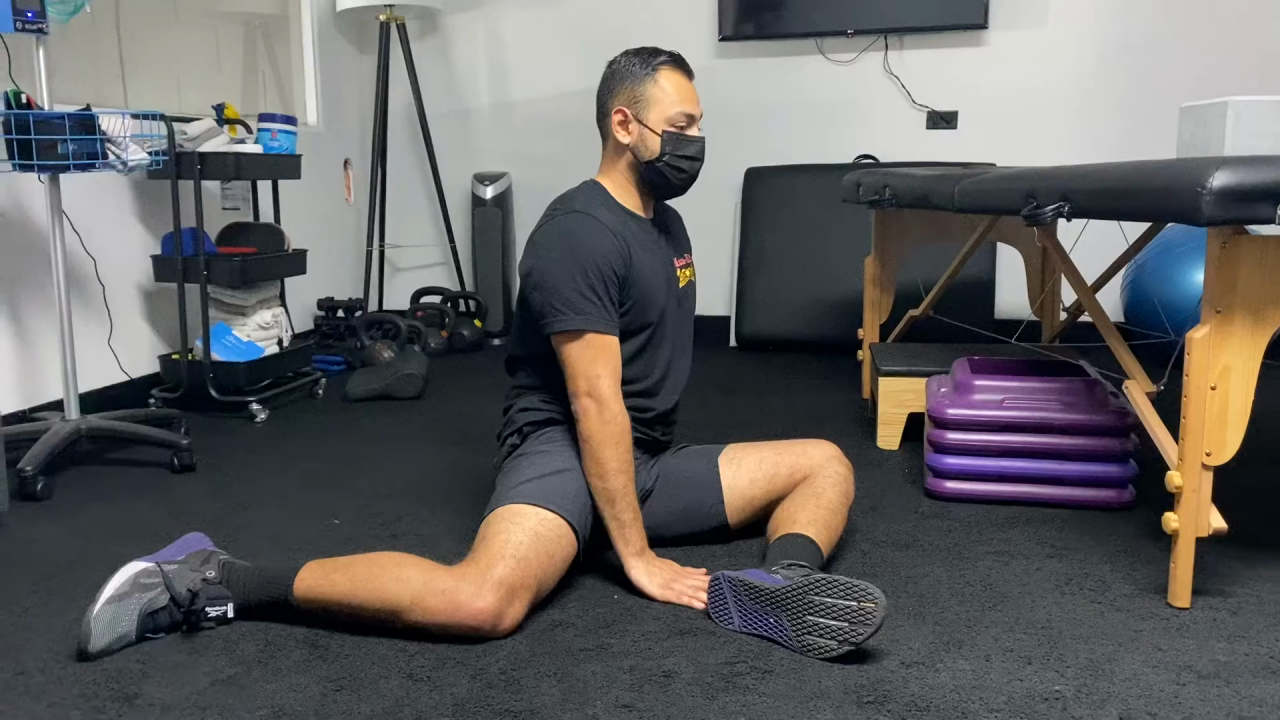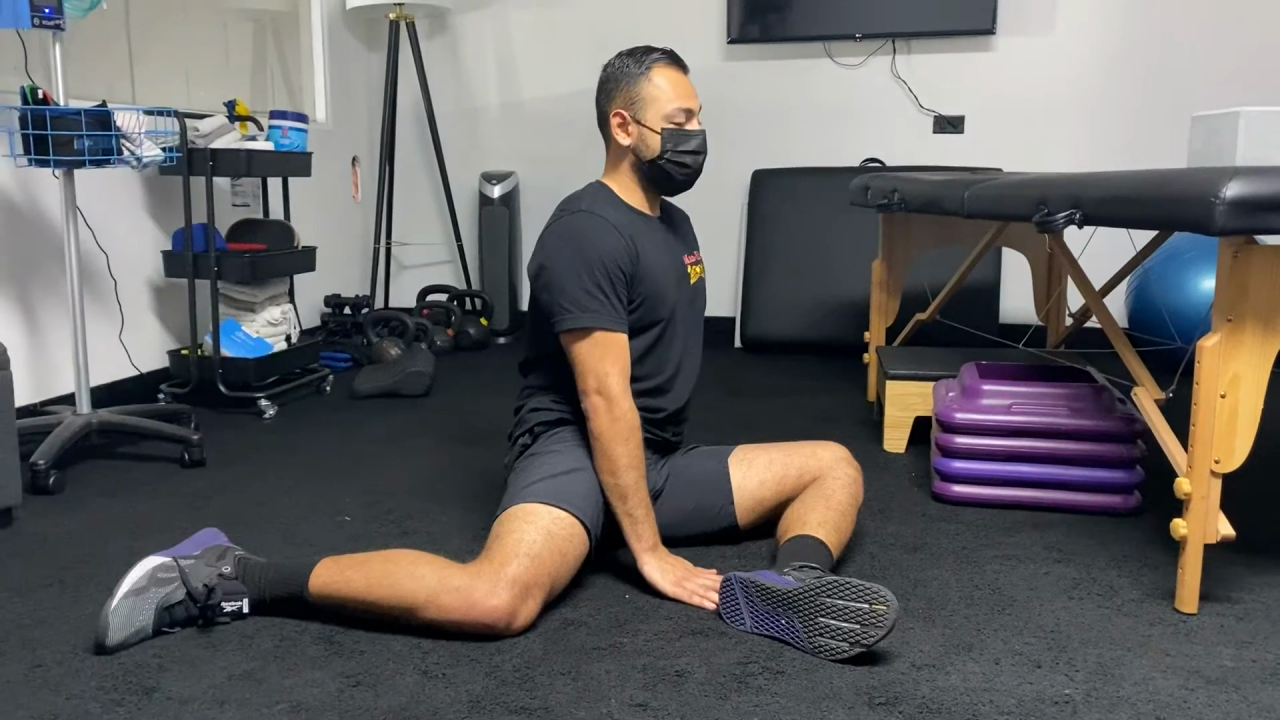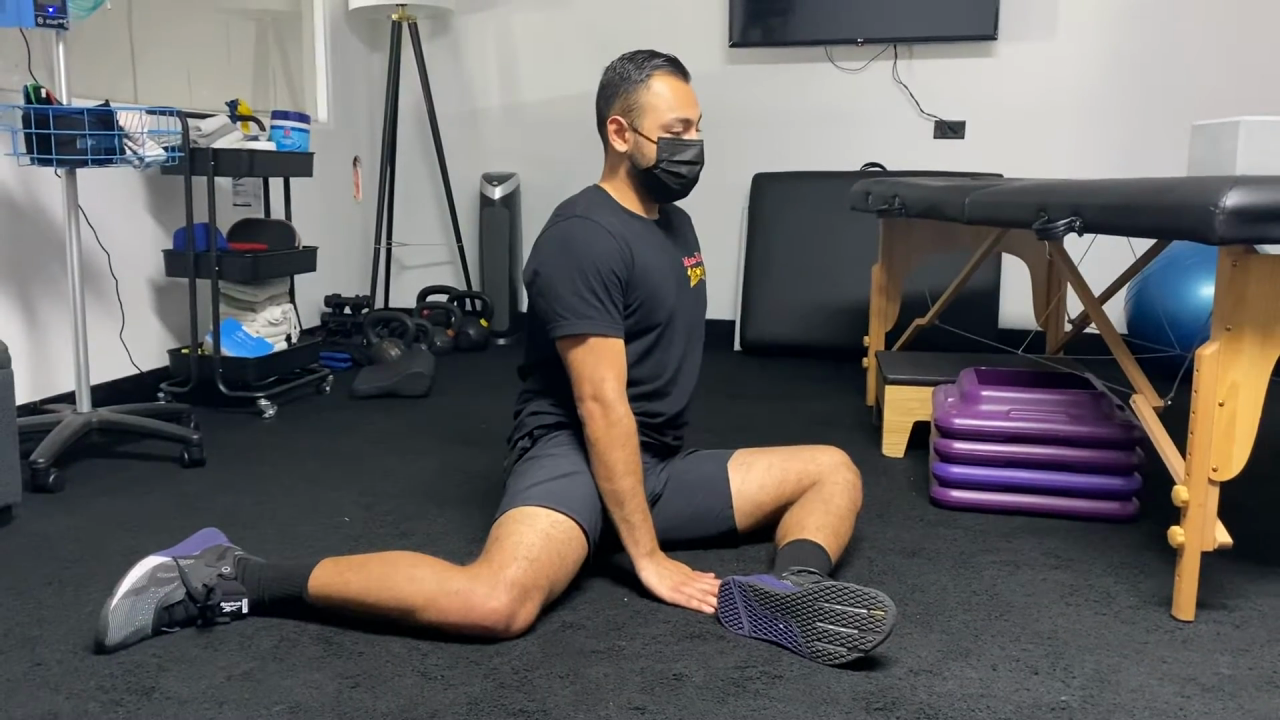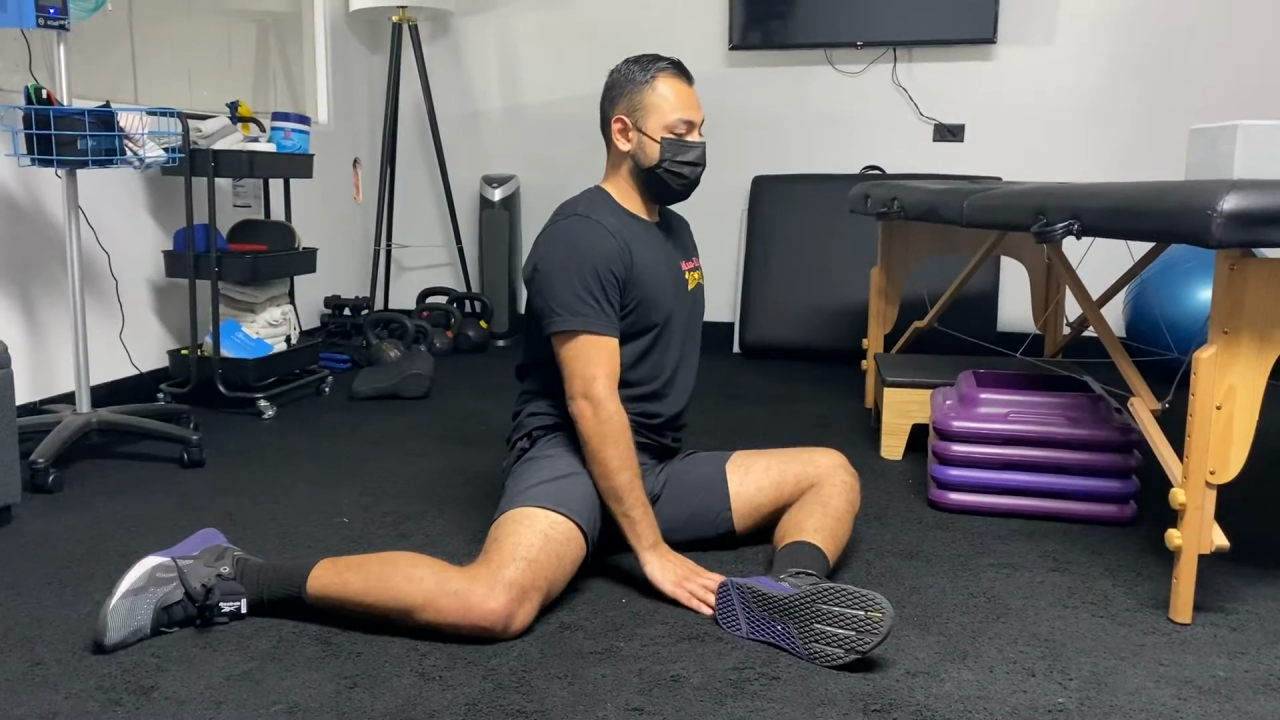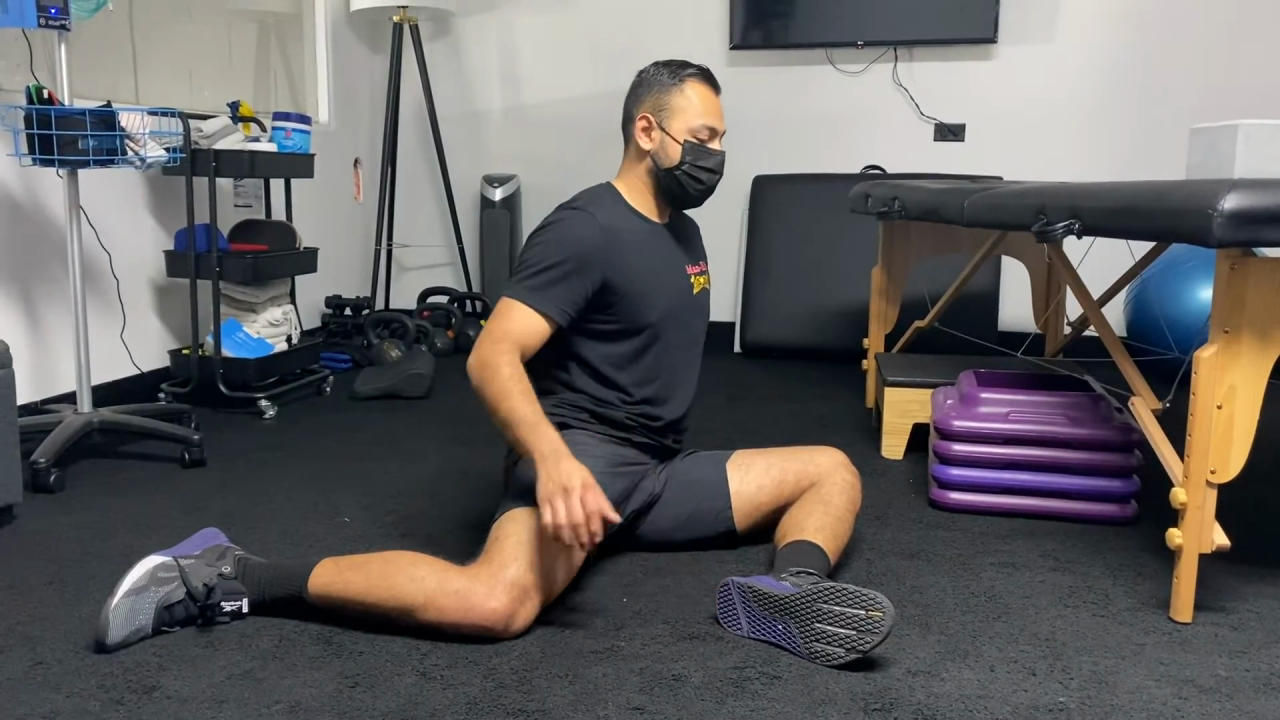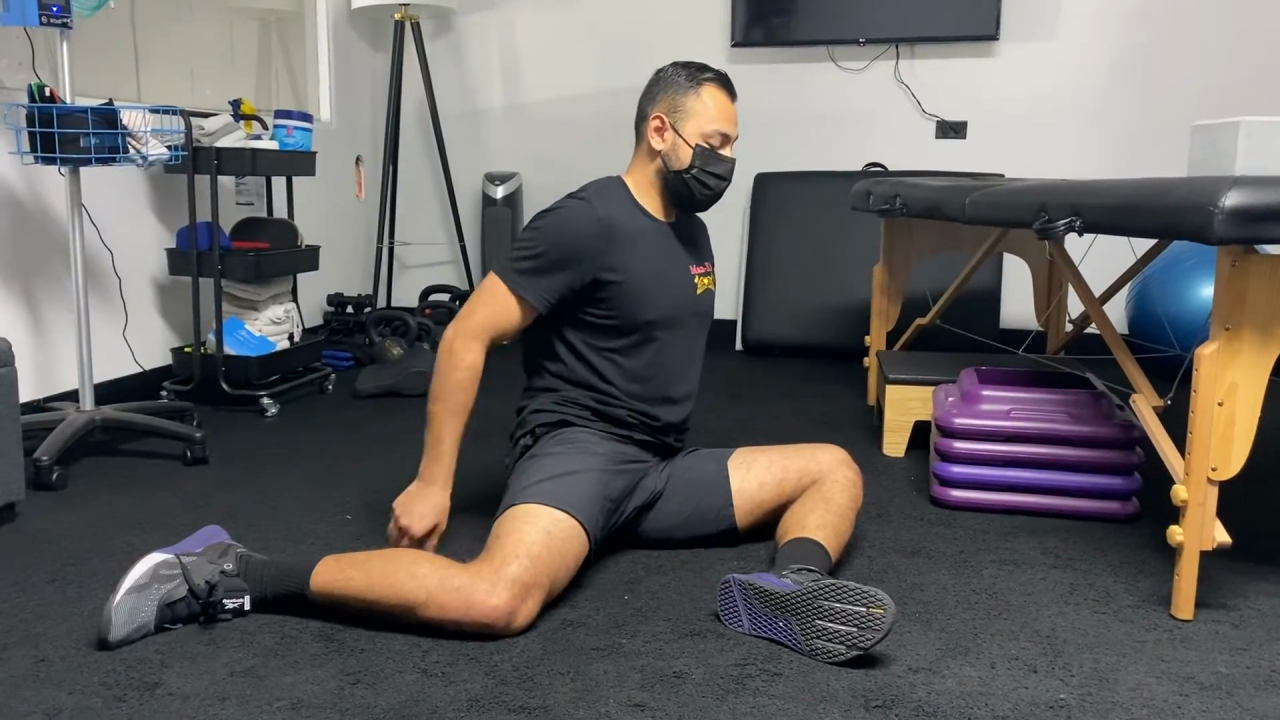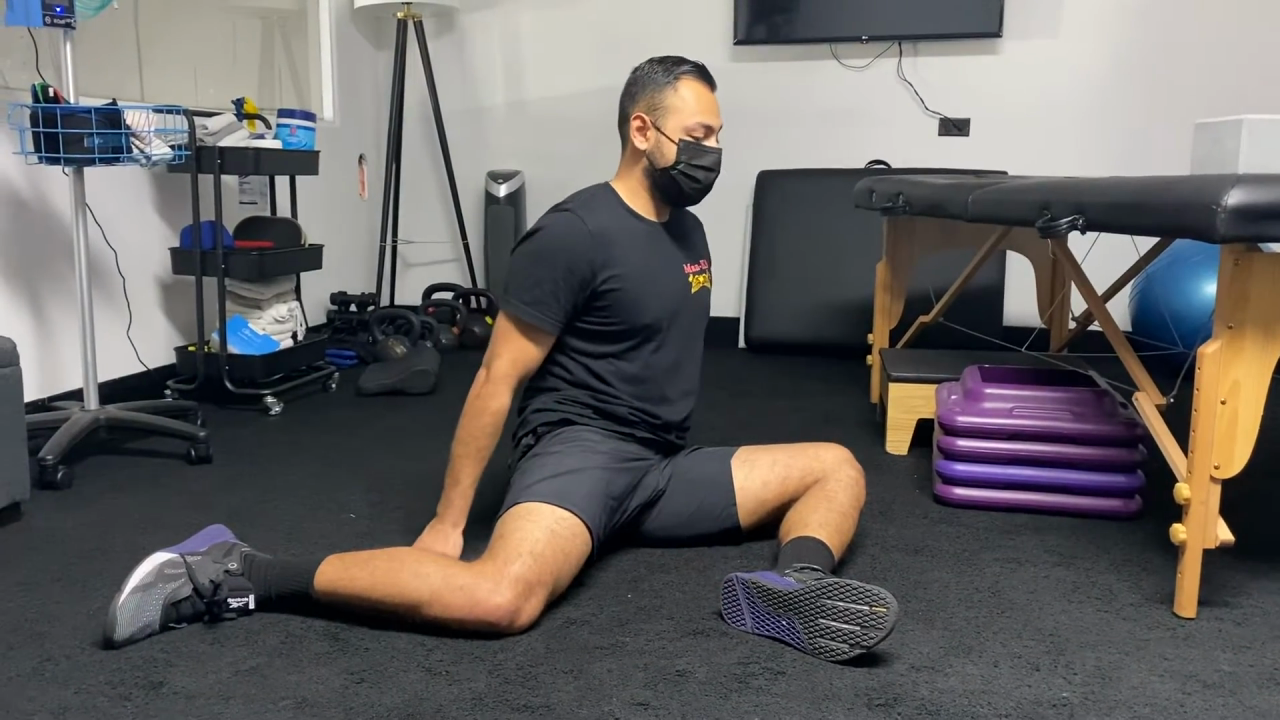
dt=0.7s
person 1, frame 1
left shoulder: (667, 224)
right shoulder: (581, 233)
right elbow: (594, 402)
left wrist: (662, 487)
right wrist: (638, 556)
left hip: (648, 457)
right hip: (563, 447)
left knee: (826, 465)
right knee: (484, 600)
left ankle: (776, 592)
right ankle: (212, 583)
person 1, frame 2
left shoulder: (674, 224)
right shoulder: (588, 231)
right elbow: (605, 398)
left wrist: (665, 493)
right wrist: (649, 552)
left hip: (656, 456)
right hip: (573, 448)
left knee: (835, 467)
right knee: (497, 600)
left ankle: (788, 593)
right ankle: (227, 579)
person 1, frame 3
left shoulder: (675, 225)
right shoulder: (584, 237)
right elbow: (600, 404)
left wrist: (662, 493)
right wrist: (648, 558)
left hip: (657, 460)
right hip: (573, 453)
left knee: (833, 471)
right knee: (496, 602)
left ankle: (785, 596)
right ankle: (228, 579)
person 1, frame 4
left shoulder: (674, 230)
right shoulder: (584, 236)
right elbow: (591, 401)
left wrist: (667, 496)
right wrist: (651, 548)
left hip: (656, 463)
right hip: (572, 456)
left knee: (832, 473)
right knee: (495, 603)
left ankle: (785, 597)
right ankle: (226, 580)
person 1, frame 5
left shoulder: (684, 233)
right shoulder: (585, 230)
right elbow: (492, 357)
left wrist: (653, 470)
right wrist: (554, 460)
left hip: (658, 468)
right hip: (580, 456)
left knee: (832, 471)
right knee: (496, 602)
left ankle: (787, 594)
right ankle: (229, 579)
person 1, frame 6
left shoulder: (691, 233)
right shoulder: (587, 222)
right elbow: (466, 338)
left wrist: (671, 449)
right wrist: (434, 479)
left hip: (661, 466)
right hip: (578, 449)
left knee: (835, 469)
right knee: (496, 600)
left ankle: (789, 592)
right ankle: (231, 577)
person 1, frame 7
left shoulder: (688, 231)
right shoulder: (576, 234)
right elbow: (497, 380)
left wrist: (672, 454)
right wrist: (447, 520)
left hip: (664, 466)
right hip: (579, 449)
left knee: (837, 469)
right knee: (500, 598)
left ankle: (791, 591)
right ankle: (236, 576)
